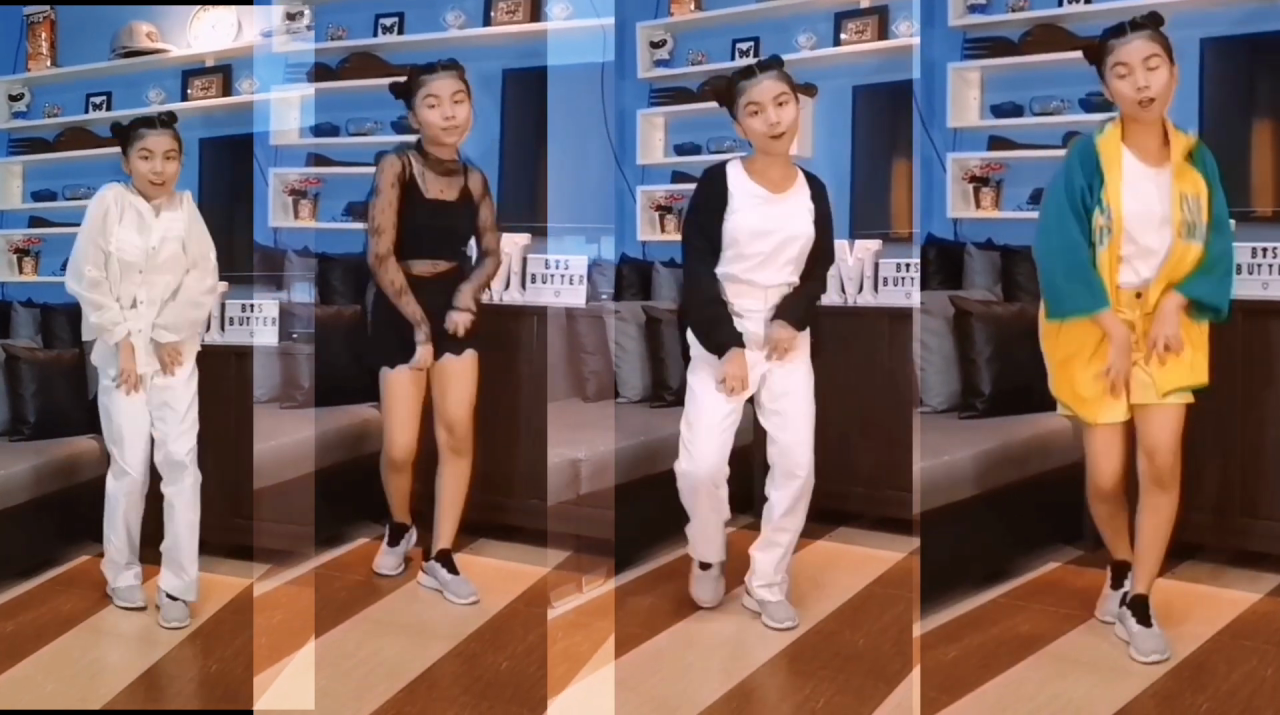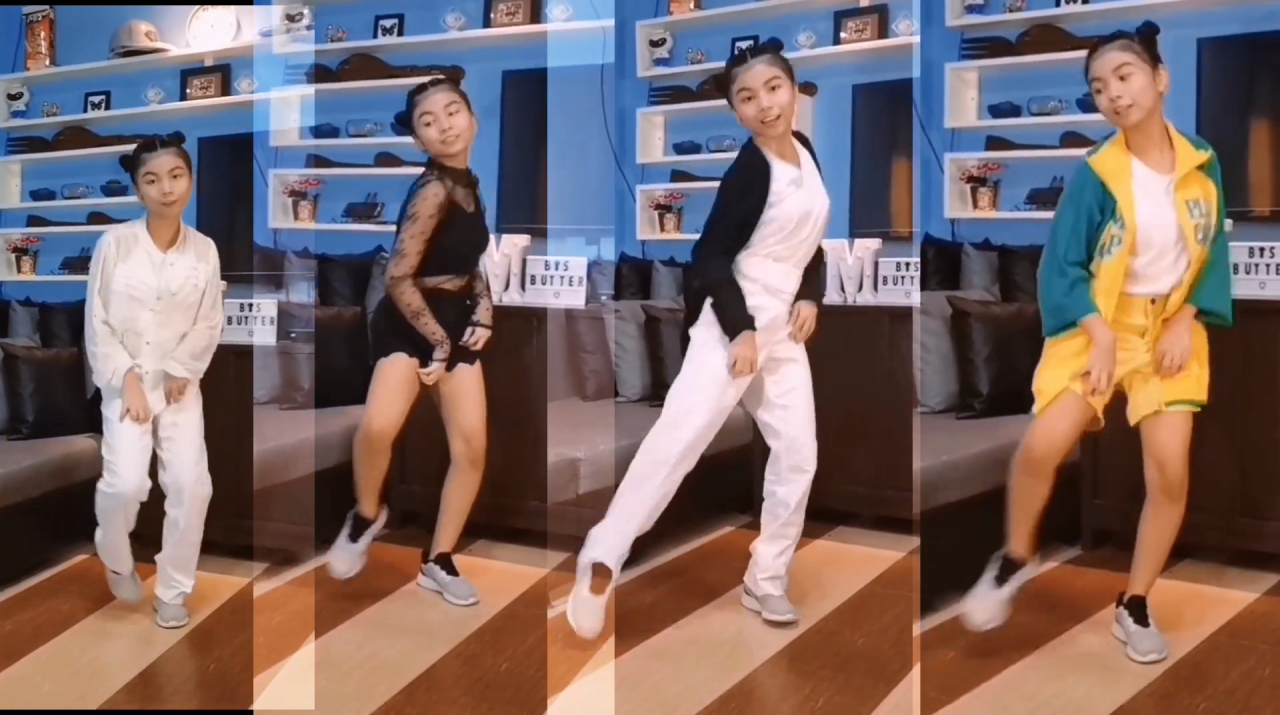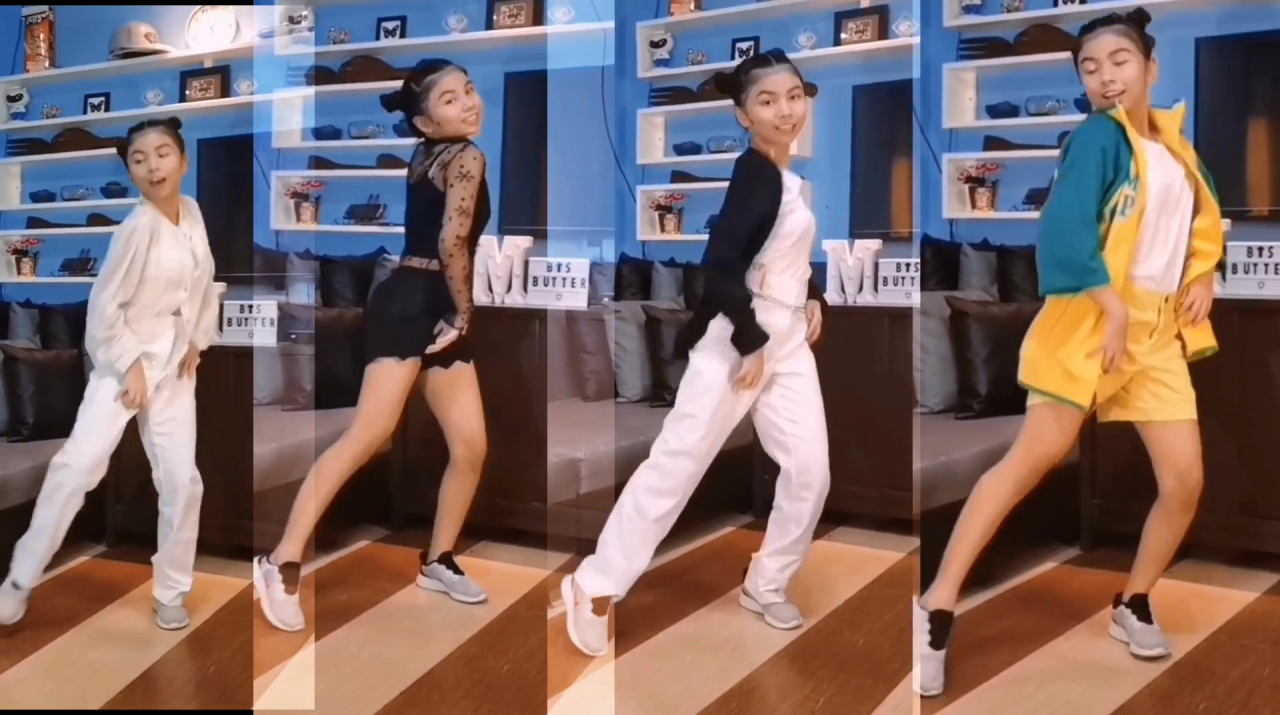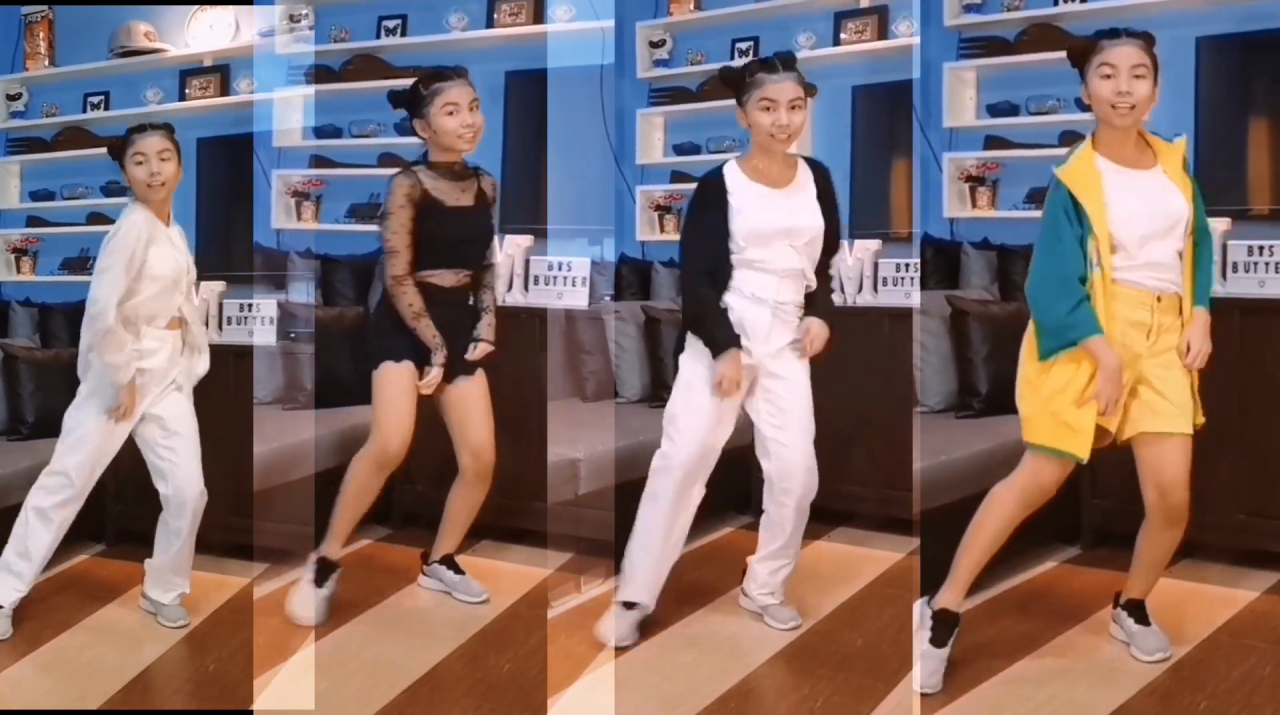
dt=0.2s
person 1, frame 1
left shoulder: (1193, 158)
right shoulder: (1088, 156)
left elbow: (1215, 244)
right elbow: (1063, 250)
left wrist: (1178, 305)
right wrist: (1110, 330)
left hip: (1166, 321)
right hip: (1096, 325)
left knee: (1162, 463)
right knee: (1106, 475)
left ankle: (1137, 601)
right ankle: (1120, 565)
person 1, frame 2
left shoulder: (1200, 164)
right shoulder: (1098, 174)
left elbow: (1212, 254)
right elbow: (1063, 264)
left wrist: (1190, 318)
right wrist: (1098, 341)
left hip: (1171, 329)
right hip: (1101, 330)
left knee: (1171, 475)
right knee: (1040, 451)
left ankle: (1133, 605)
right ankle: (1013, 559)
person 1, frame 3
left shoulder: (1171, 139)
right shoulder: (1098, 137)
left elbow: (1201, 215)
right elbow: (1066, 234)
left wrist: (1203, 275)
right wrist: (1111, 308)
left hip: (1160, 330)
right hip: (1094, 320)
left knee: (1185, 481)
right knee: (1029, 460)
left ankle: (1131, 603)
right ankle: (936, 611)
person 1, frame 4
left shoulder: (1174, 162)
right shoulder: (1072, 180)
left elbow: (1197, 246)
right elbow: (1056, 282)
left wrist: (1199, 314)
right wrist: (1107, 356)
left hip: (1160, 341)
right hip: (1086, 341)
left knee: (1171, 497)
right knee: (1038, 483)
left ankle: (1131, 605)
right ankle: (941, 610)
person 2, frame 1
left shoulder: (812, 189)
right shoulder: (719, 183)
left elbow: (819, 268)
right elbow: (696, 273)
left wrist: (792, 319)
right wrist: (727, 347)
left hip: (784, 341)
right hip: (721, 341)
left knee: (796, 465)
right knee: (699, 463)
left ankle: (767, 585)
right ankle: (708, 554)
person 2, frame 2
left shoulder: (803, 151)
right shoulder: (752, 166)
right elbow: (713, 256)
left wrist: (809, 296)
right wrist: (741, 329)
left hip: (780, 329)
right hip: (727, 326)
left knee: (798, 453)
right knee: (676, 439)
left ankle: (766, 580)
right ankle: (603, 559)
person 2, frame 3
left shoulder: (782, 175)
right shoulder: (758, 174)
right elbow: (722, 265)
left wrist: (812, 295)
right wrist: (749, 345)
left hip: (788, 343)
right hip: (733, 342)
left knee: (811, 469)
right knee: (677, 458)
left ankle: (766, 585)
right ankle: (597, 586)
person 2, frame 4
left shoulder: (816, 178)
right shoulder: (719, 185)
left elbow: (821, 259)
right elbow: (698, 275)
left wrist: (819, 311)
right wrist: (725, 349)
left hip: (787, 343)
right hip: (719, 340)
left knee: (795, 473)
right knee: (680, 462)
left ankle: (764, 587)
right ankle: (634, 595)
person 3, frame 1
left shoulder: (472, 176)
right shoulder: (397, 166)
left elbow: (490, 253)
right elbow: (380, 256)
left wrist: (466, 298)
right wrist: (421, 327)
left hip: (453, 311)
right hip: (401, 314)
left knee: (457, 439)
right knee: (400, 452)
left ankle: (439, 558)
right ankle: (400, 525)
person 3, frame 2
left shoulder: (462, 182)
right shoulder: (434, 192)
right elbow: (398, 278)
left wrist: (481, 313)
right wrist: (438, 344)
left hip: (457, 322)
right hip: (408, 321)
left knee: (472, 449)
right knee: (379, 428)
left ankle: (438, 562)
right ankle: (366, 515)
person 3, frame 3
left shoulder: (433, 162)
right shoulder: (465, 160)
right elbow: (453, 241)
left wrist: (459, 309)
right wrist: (461, 308)
left hip: (440, 315)
right hip: (406, 307)
left knee: (472, 448)
right knee: (365, 438)
left ankle: (438, 561)
right ankle: (283, 565)
person 3, frame 4
left shoulder: (483, 184)
right shoulder: (409, 184)
right elbow: (398, 276)
left wrist: (487, 319)
right wrist: (435, 344)
left hip: (455, 324)
right hip: (400, 327)
left knee: (481, 459)
right knee: (388, 447)
left ankle: (440, 561)
right ankle: (322, 565)
person 4, frame 1
left shoulder: (186, 210)
right shoulder: (108, 202)
left elbow: (204, 284)
right elbow: (85, 281)
left wrist: (172, 334)
right wrist: (121, 340)
left hip: (173, 353)
right hip: (120, 354)
left knee: (180, 460)
right knee: (129, 467)
left ankle: (179, 585)
right ankle: (121, 575)
person 4, frame 2
left shoulder: (203, 251)
right shoulder: (115, 243)
left elbow: (205, 327)
right elbow: (98, 325)
left wrist: (178, 374)
right wrist: (128, 378)
left hip: (180, 383)
right hip: (127, 380)
left knee: (192, 484)
right knee: (125, 483)
left ankle: (173, 589)
right ankle: (117, 559)
person 4, frame 3
left shoulder: (191, 213)
right shoulder: (139, 227)
right elbow: (104, 307)
left wrist: (197, 343)
right wrist: (129, 366)
left hip: (173, 367)
right hip: (122, 366)
left knee: (181, 481)
right knee: (79, 466)
left ankle: (170, 590)
person 4, frame 4
left shoulder: (173, 232)
right shoulder: (129, 231)
right elbow: (105, 314)
left wrist: (193, 352)
right wrist: (123, 381)
left hip: (168, 378)
right hip: (115, 376)
left knee: (188, 491)
right knee: (66, 482)
left ankle: (163, 591)
